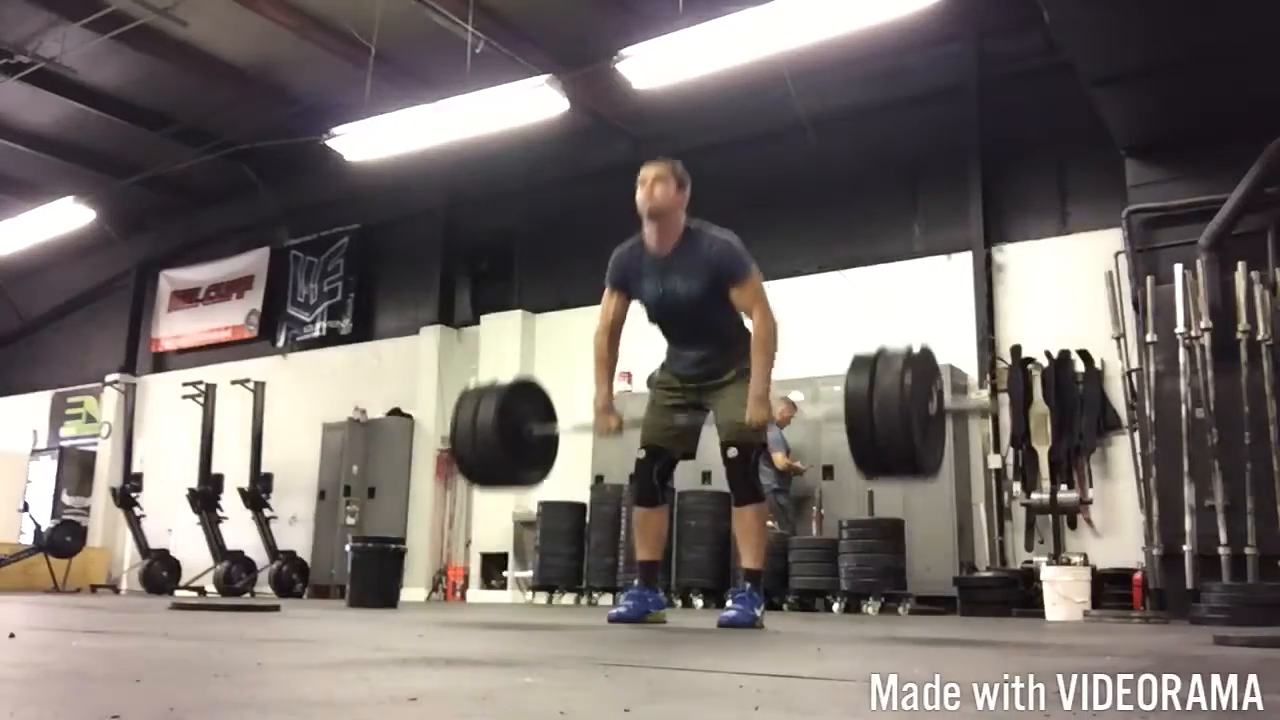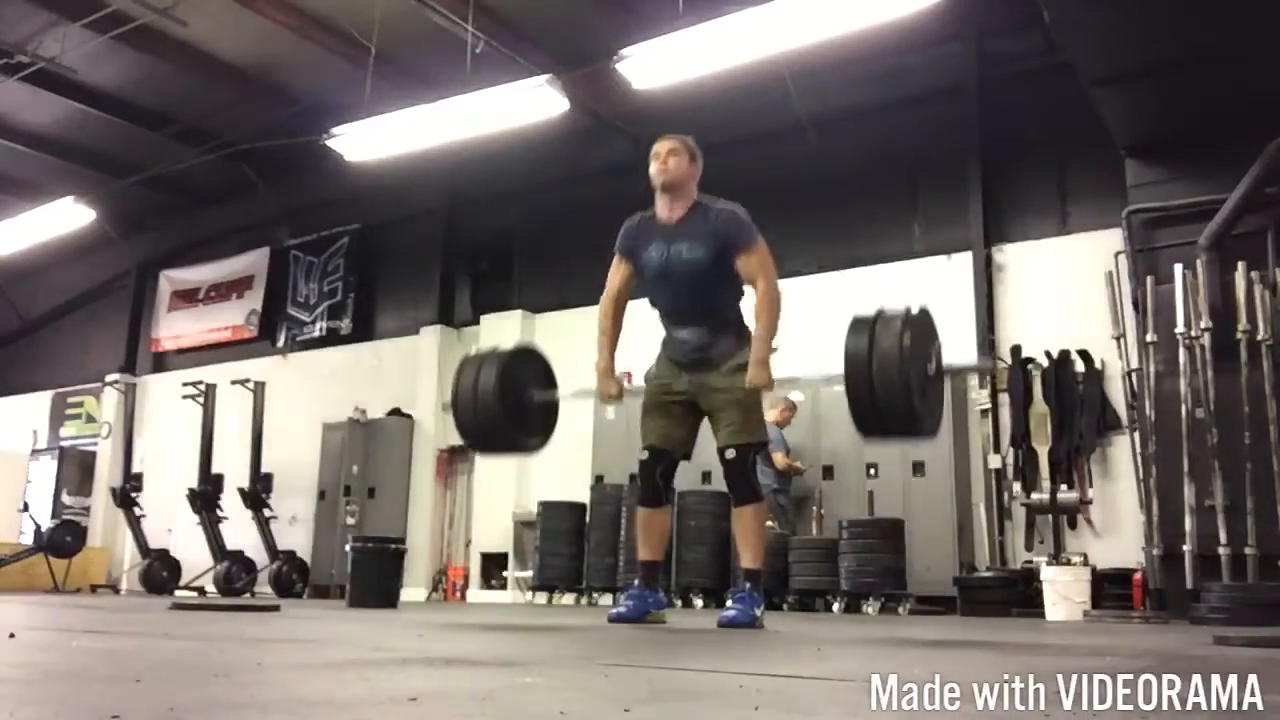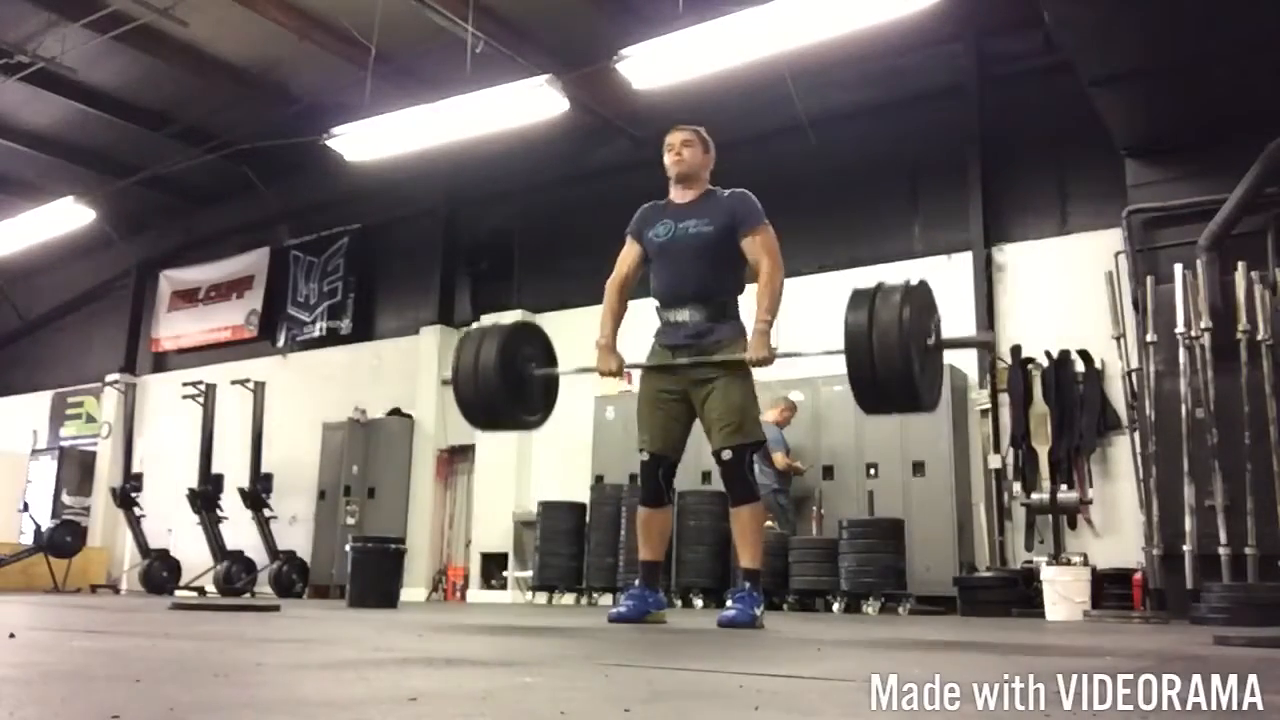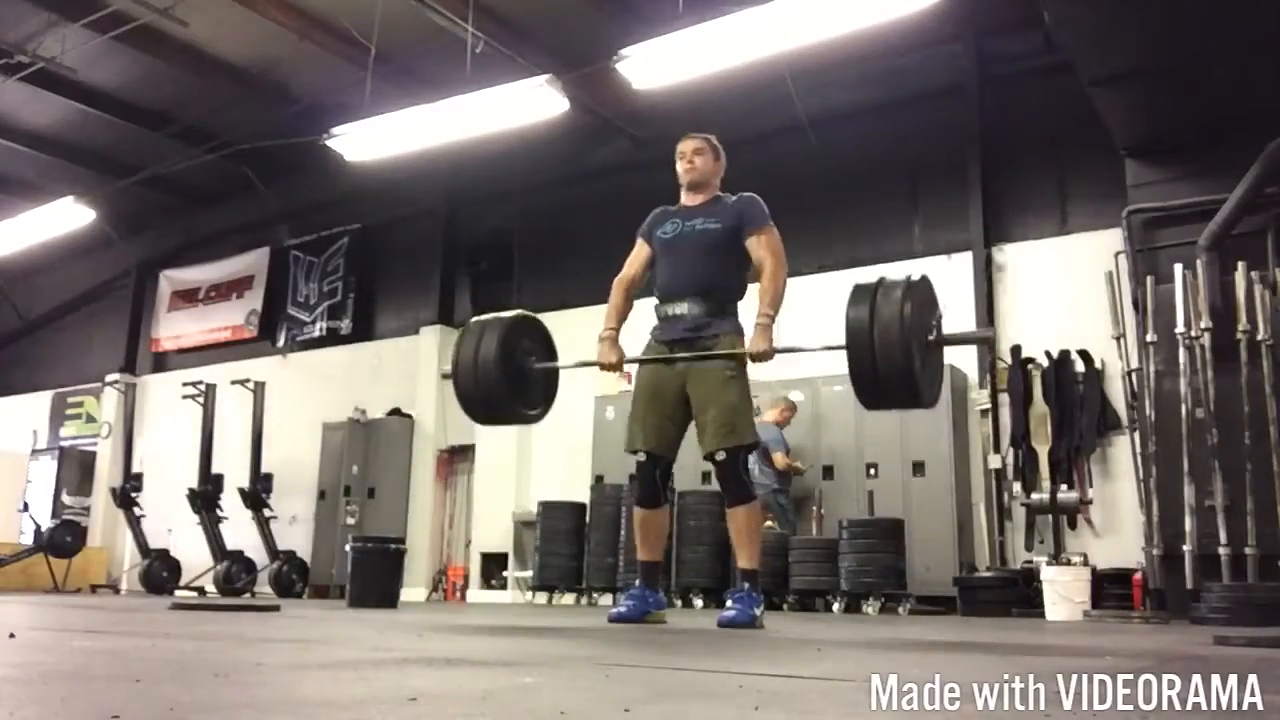
dt=0.1s
person 1, frame 1
left shoulder: (717, 248)
right shoulder: (627, 258)
left elbow: (761, 317)
right elbow: (607, 331)
left wrist: (759, 394)
right wrist: (604, 400)
left hip: (731, 367)
right hip: (677, 371)
left knee: (740, 465)
right knee: (649, 470)
left ankle: (750, 594)
right ankle: (647, 591)
person 1, frame 2
left shoulder: (725, 219)
right shoulder: (636, 231)
left elbow: (765, 284)
right elbow: (612, 300)
left wrist: (760, 358)
right wrist: (605, 366)
left hip: (727, 358)
right hip: (673, 362)
left knee: (738, 465)
right knee: (652, 470)
left ankle: (749, 593)
right ankle: (648, 590)
person 1, frame 3
left shoulder: (734, 205)
right shoulder: (648, 216)
left elbow: (769, 265)
right elbow: (619, 280)
left wrist: (761, 334)
right wrist: (606, 343)
left hip: (722, 347)
right hip: (666, 352)
left knee: (735, 464)
right knee: (653, 469)
left ankle: (749, 593)
right ankle: (648, 590)
person 1, frame 4
left shoulder: (741, 208)
right shoulder: (659, 219)
left elbow: (772, 264)
right elbow: (626, 280)
left wrist: (762, 327)
right wrist: (609, 335)
left hip: (717, 344)
right hip: (661, 348)
left knee: (729, 465)
right knee: (649, 470)
left ankle: (748, 592)
right ankle: (648, 590)
